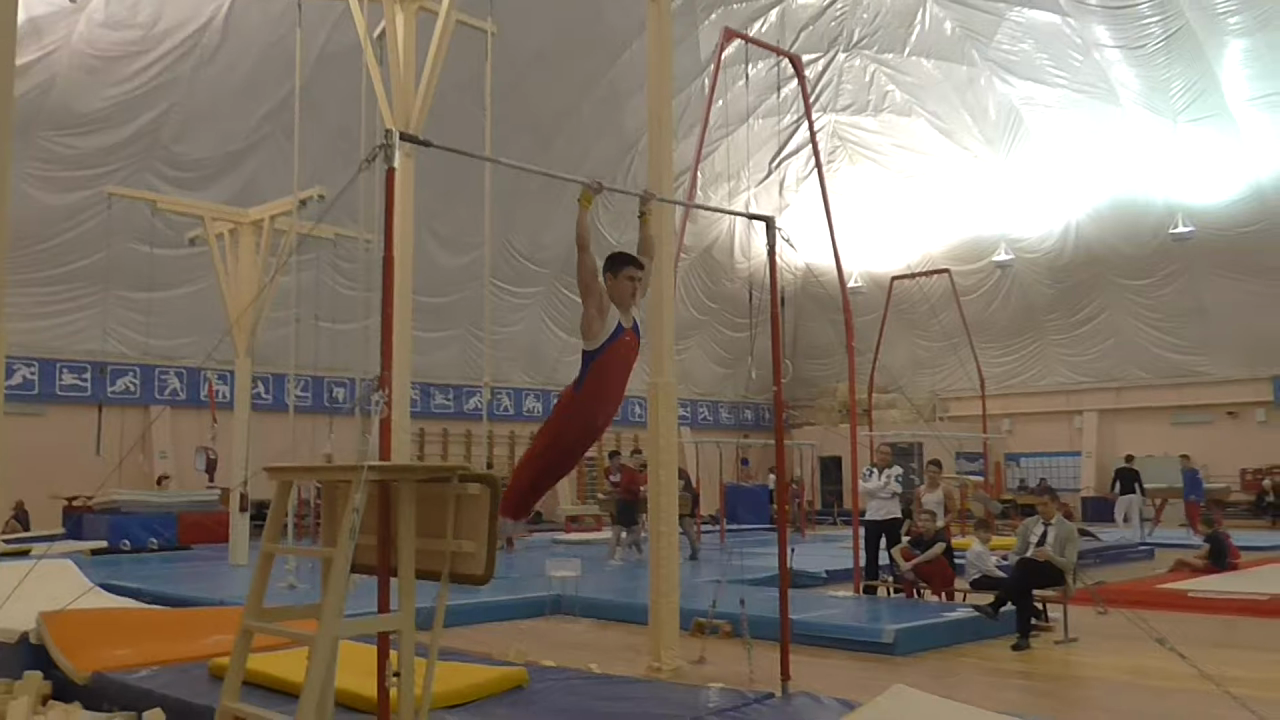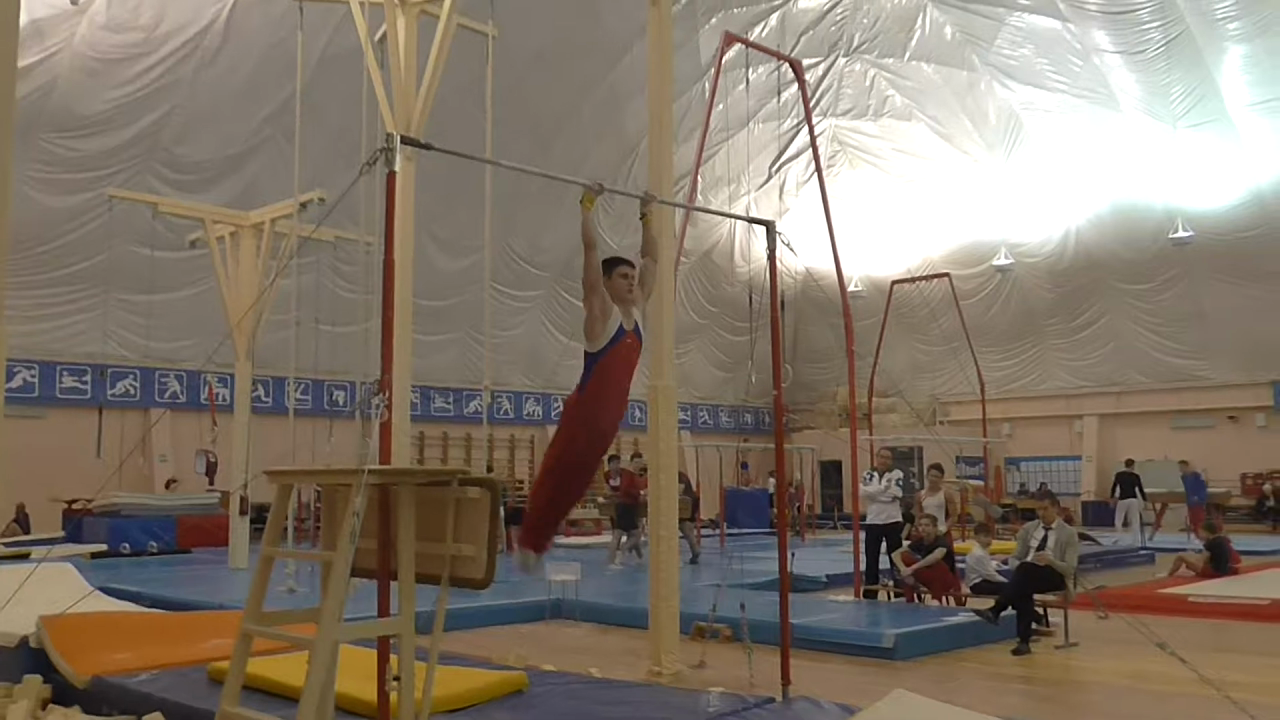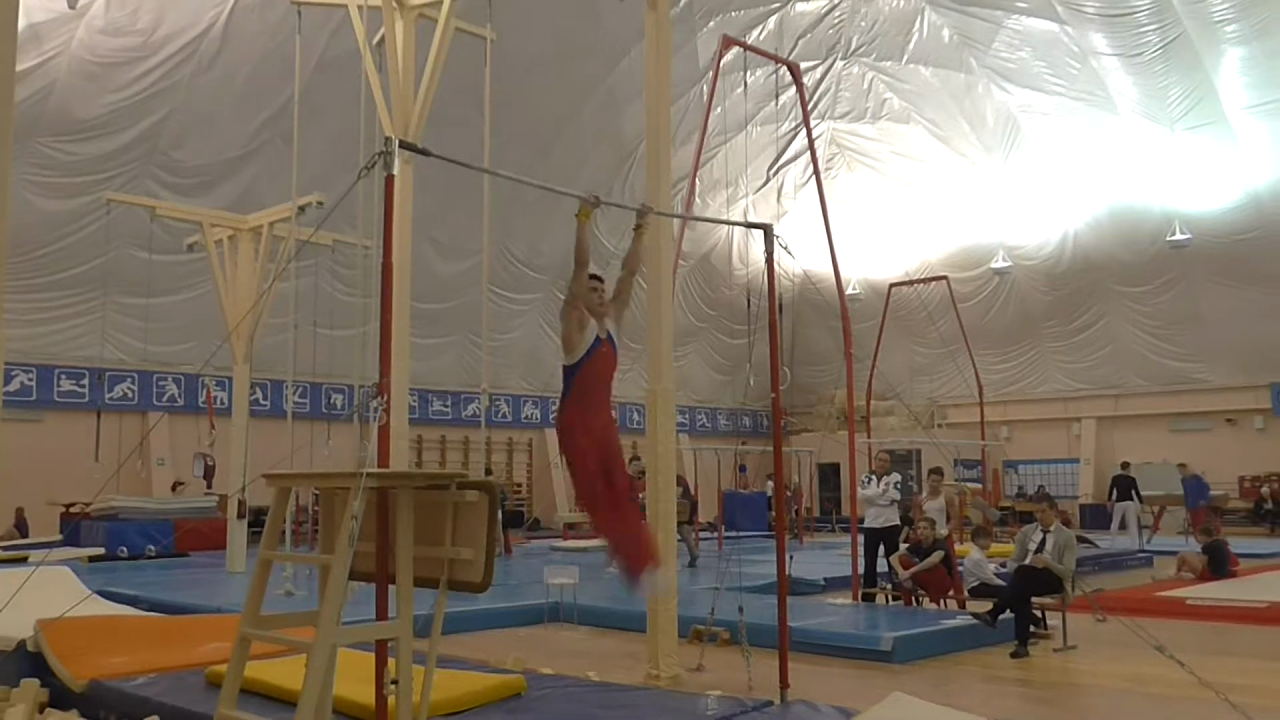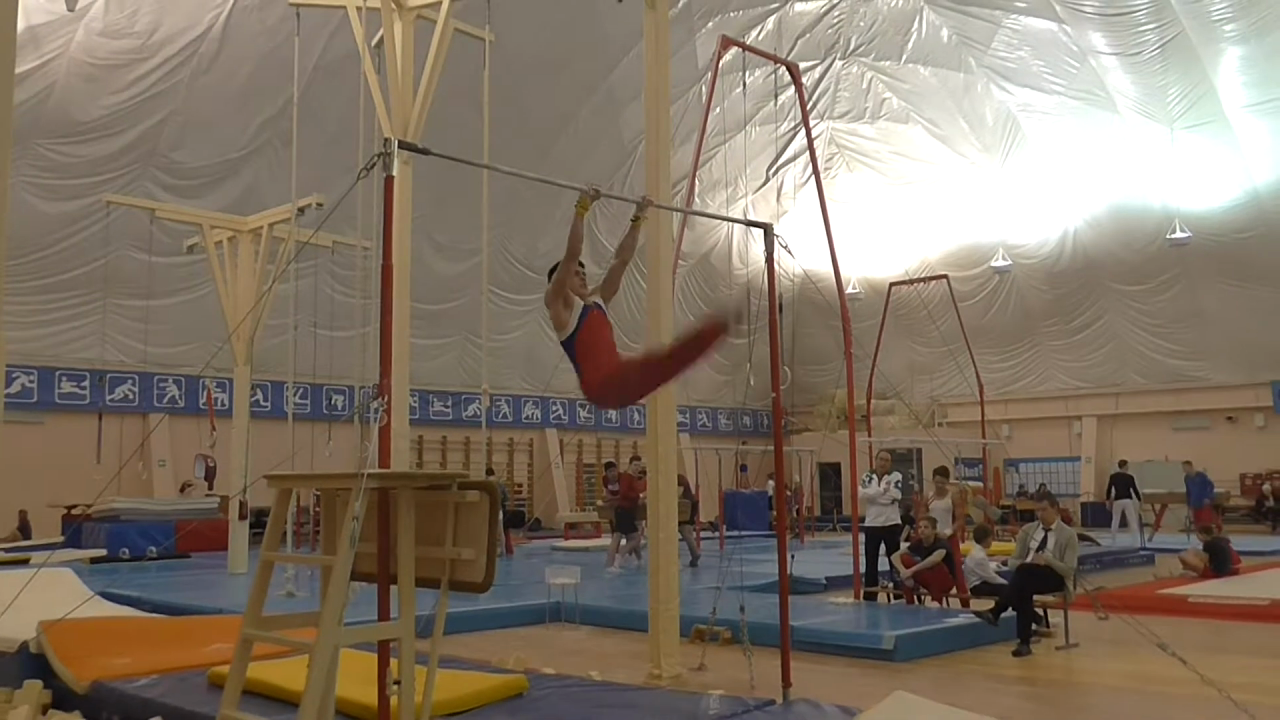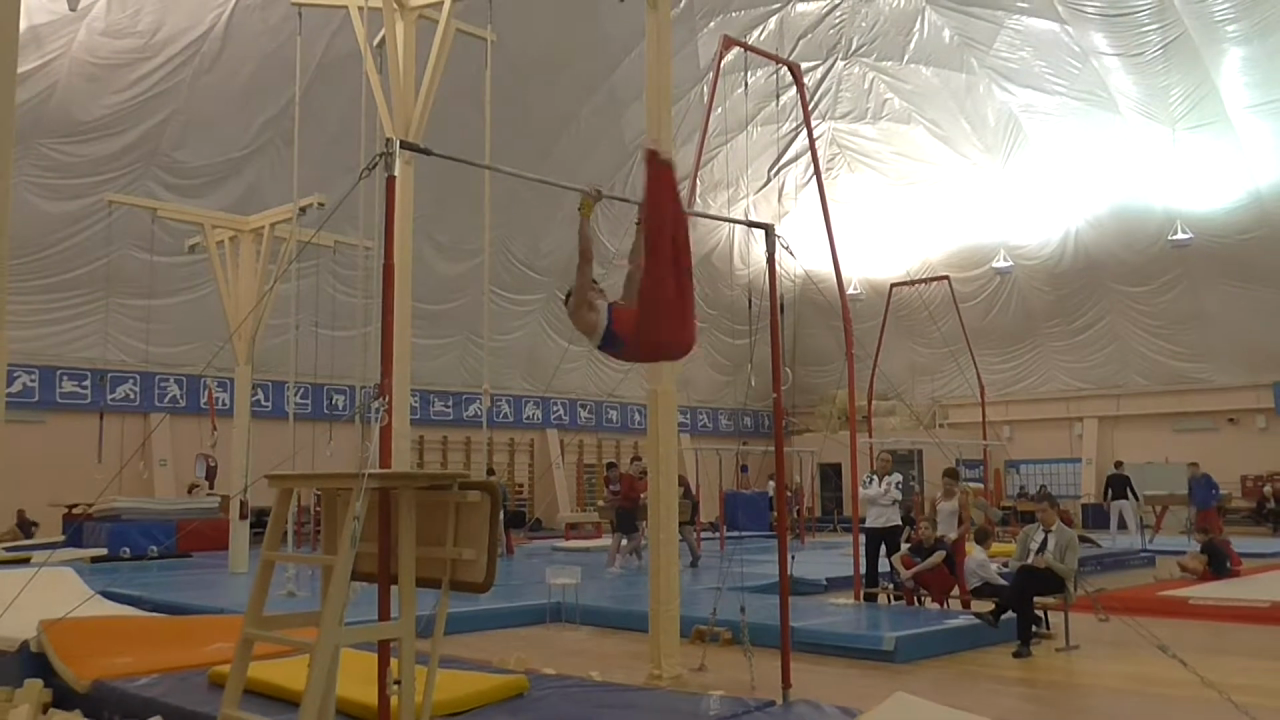
dt=0.2s
person 1, frame 1
left shoulder: (631, 308)
right shoulder: (597, 309)
left elbow: (645, 257)
right elbow: (584, 249)
left wrist: (644, 216)
right wrist: (585, 203)
left hip: (601, 412)
right hip: (577, 408)
left knee: (558, 466)
right knee: (542, 462)
left ankle: (515, 511)
right ankle: (509, 511)
person 1, frame 2
left shoulder: (634, 310)
right shoulder: (600, 310)
left elbow: (649, 260)
right elbow: (591, 250)
left wrist: (646, 218)
right wrist: (587, 205)
left hip: (609, 416)
right hip: (582, 413)
left knee: (576, 482)
right knee: (557, 478)
left ankle: (537, 540)
right ankle: (530, 541)
person 1, frame 3
left shoulder: (609, 321)
right shoulder: (575, 322)
left elbow: (627, 274)
right elbow: (581, 265)
left wrist: (640, 231)
right wrist: (584, 219)
left hip: (602, 423)
right hip: (575, 423)
left knee: (619, 496)
right knee: (599, 498)
left ankle: (641, 563)
right ankle: (639, 565)
person 1, frame 4
left shoulder: (596, 301)
right shoulder: (559, 304)
left elbow: (621, 262)
right elbow: (571, 254)
left wrist: (637, 220)
right wrist: (581, 210)
left hip: (616, 378)
right hip: (601, 381)
person 1, frame 5
left shoulder: (624, 308)
right shoulder: (582, 313)
left elbow: (636, 266)
right elbow: (585, 258)
left wrist: (642, 224)
right wrist: (586, 213)
left hip: (679, 336)
right hip: (654, 335)
